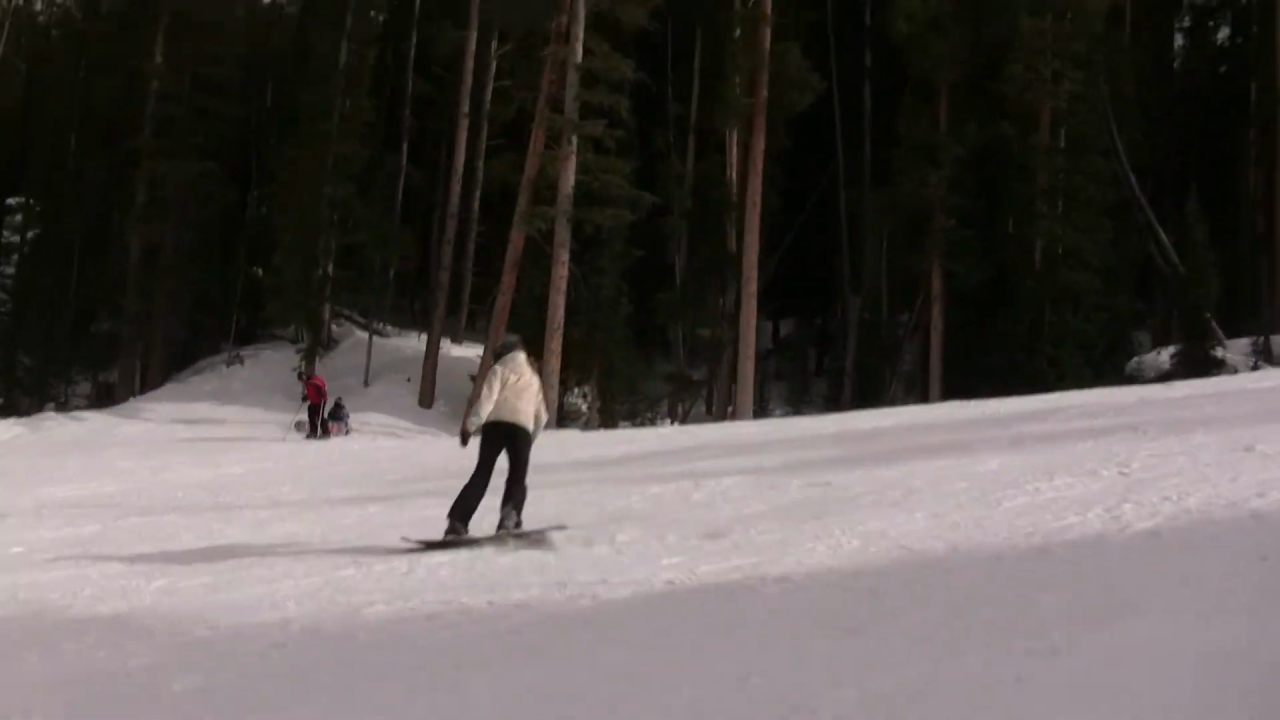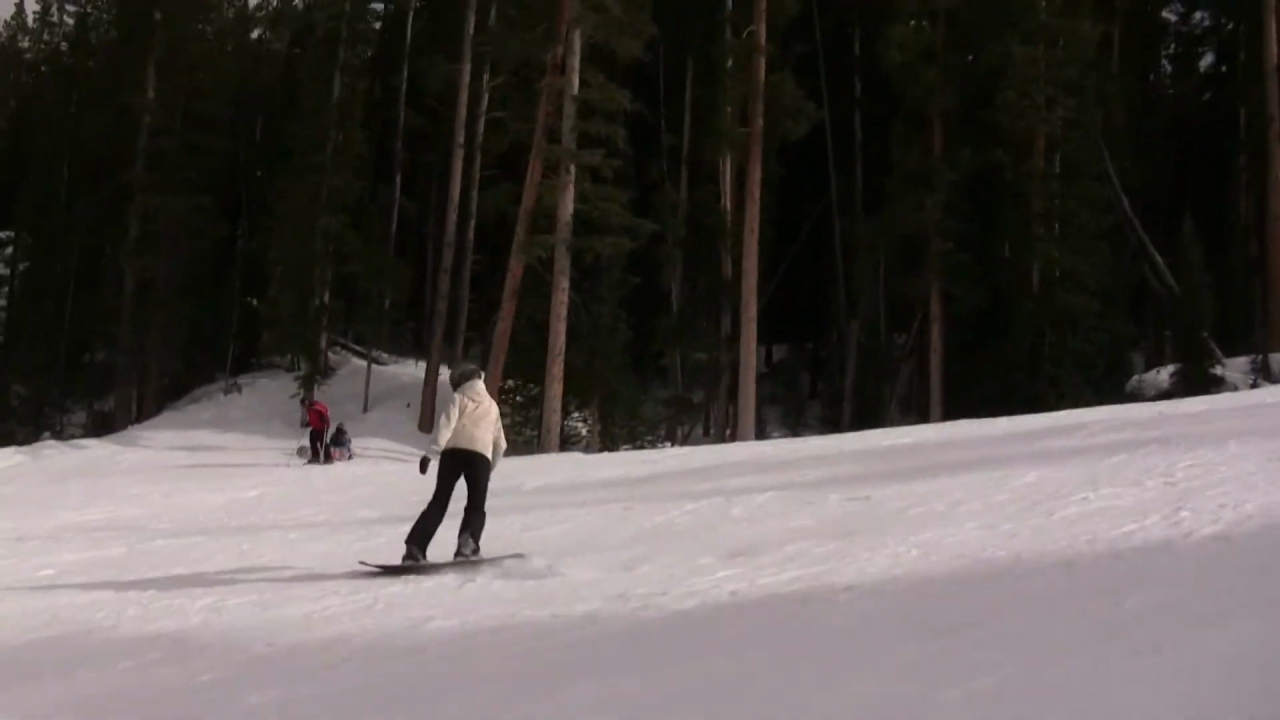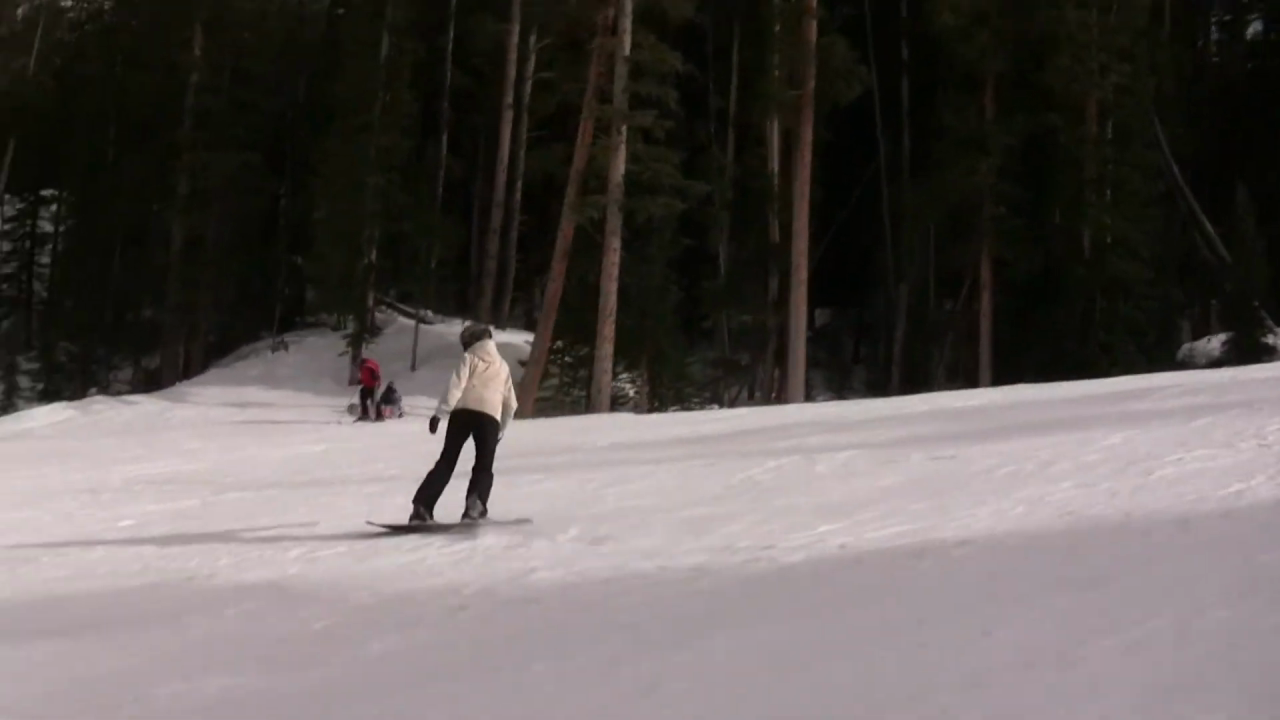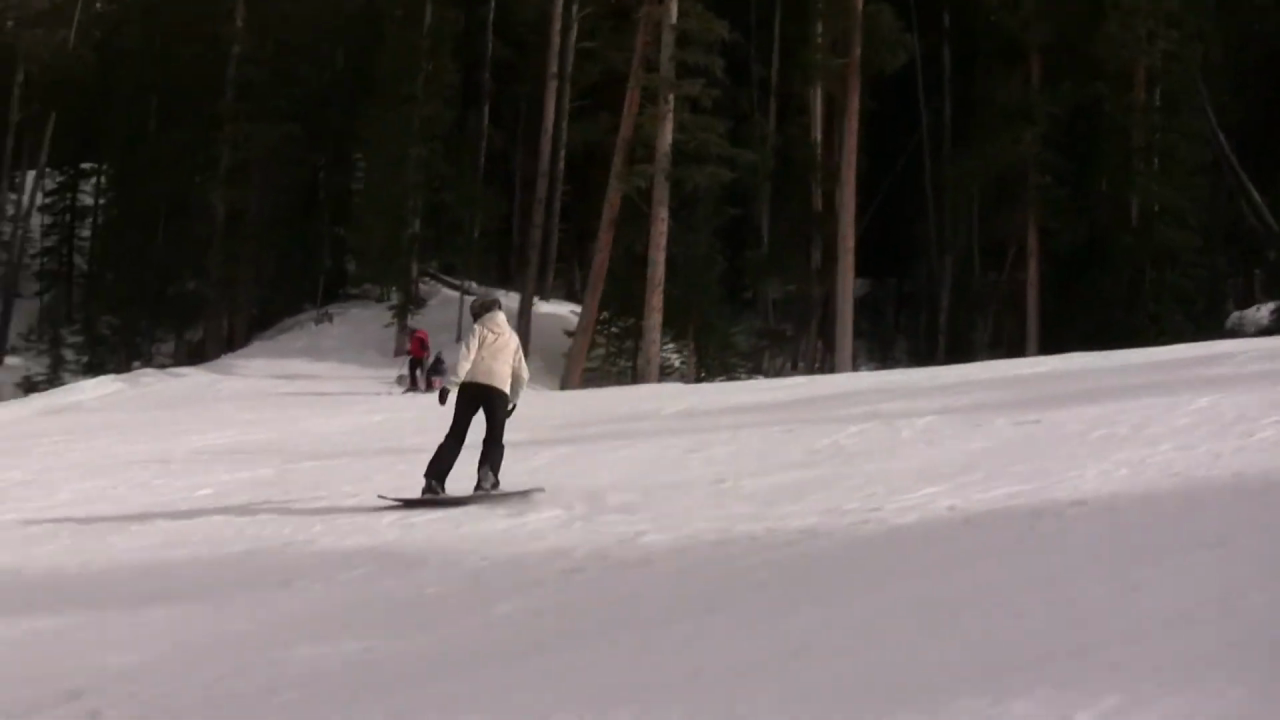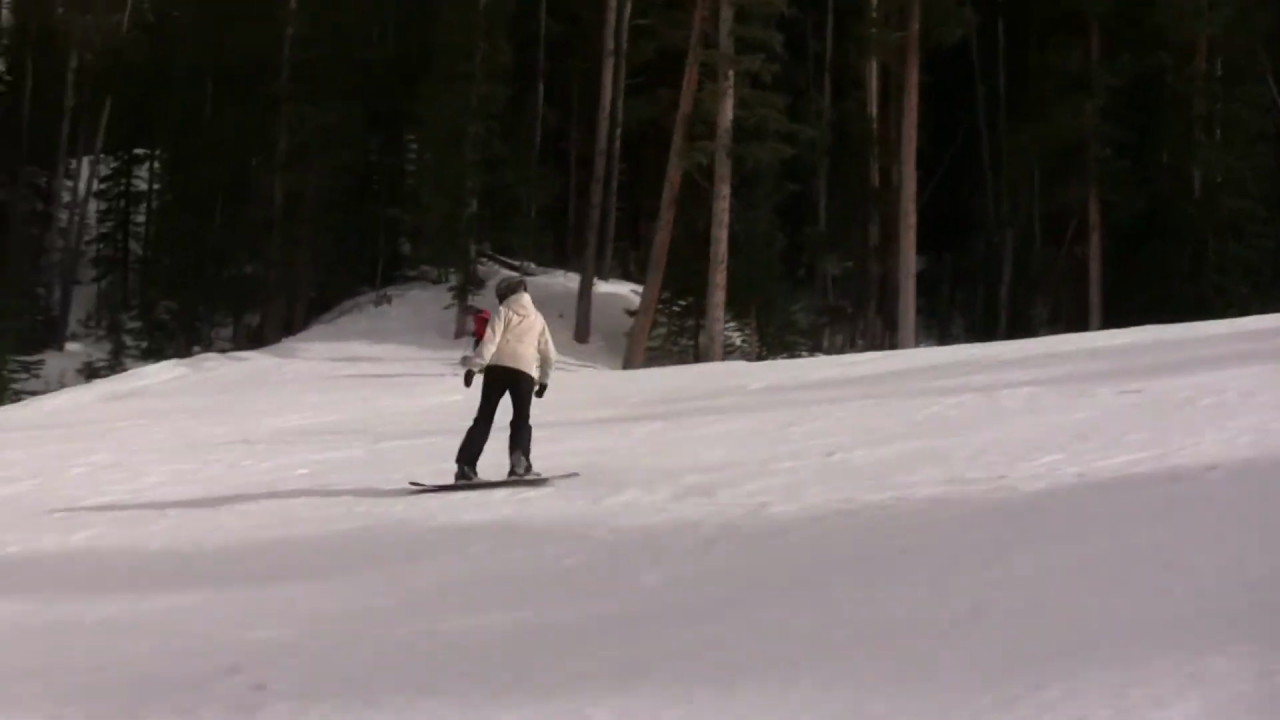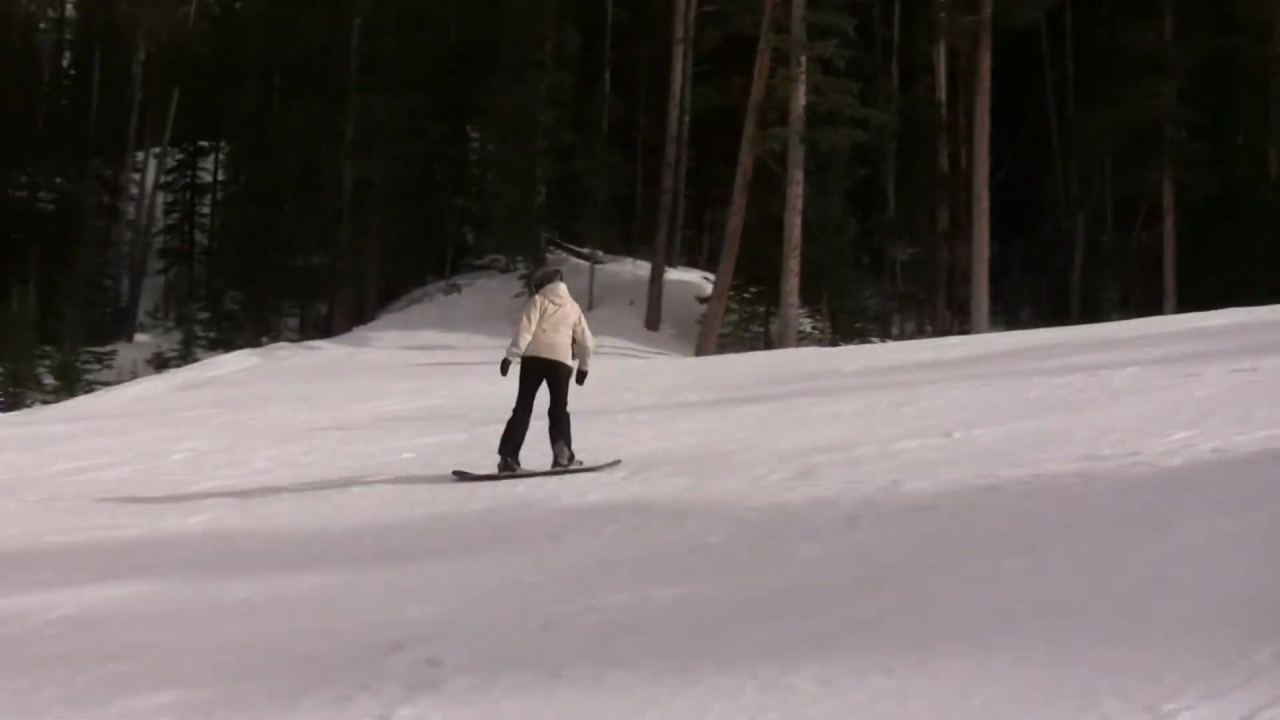
dt=0.1s
person 1, frame 1
left shoulder: (499, 370)
right shoulder: (533, 376)
left elbow: (487, 399)
right elbow: (541, 416)
left wrist: (471, 425)
right wrist: (530, 439)
left hip: (496, 424)
right hip: (522, 428)
left knee: (480, 476)
right knee: (517, 479)
left ankle: (457, 522)
right ankle: (509, 517)
person 1, frame 2
left shoulder: (459, 398)
right shoulder: (492, 405)
left elbow: (445, 427)
right elbow: (500, 443)
left wrist: (430, 453)
right wrist: (491, 469)
left hip: (454, 451)
right hip: (480, 456)
left knee: (438, 502)
right knee: (476, 507)
left ankle: (414, 548)
right ankle: (467, 544)
person 1, frame 3
left shoulder: (469, 357)
right shoulder: (502, 365)
left elbow: (455, 387)
right elbow: (510, 404)
left wrist: (439, 413)
right wrist: (501, 430)
left hip: (463, 412)
right hip: (489, 417)
left knee: (446, 462)
right knee: (483, 468)
left ankle: (421, 508)
right ankle: (475, 506)
person 1, frame 4
left shoulder: (478, 329)
right shoulder: (511, 336)
left elbow: (464, 358)
right elbow: (522, 373)
left wrist: (448, 384)
right wrist: (514, 399)
left hip: (471, 385)
right hip: (497, 389)
left knee: (455, 435)
right knee: (494, 439)
left ankle: (433, 481)
right ankle: (487, 477)
person 1, frame 5
left shoulder: (504, 311)
right shoulder: (537, 317)
left elbow: (490, 341)
right elbow: (549, 354)
left wrist: (473, 366)
right wrist: (544, 379)
left hip: (498, 368)
right hip: (524, 372)
left knee: (483, 419)
right knee: (521, 421)
left ankle: (465, 466)
right ankle: (520, 462)
person 1, frame 6
left shoulder: (539, 300)
right shoulder: (572, 306)
left elbow: (525, 330)
right elbow: (586, 342)
left wrist: (510, 356)
right wrist: (583, 366)
left hip: (534, 357)
right hip: (560, 361)
left knee: (522, 408)
right knee: (559, 410)
left ankle: (508, 458)
right ankle: (562, 453)
